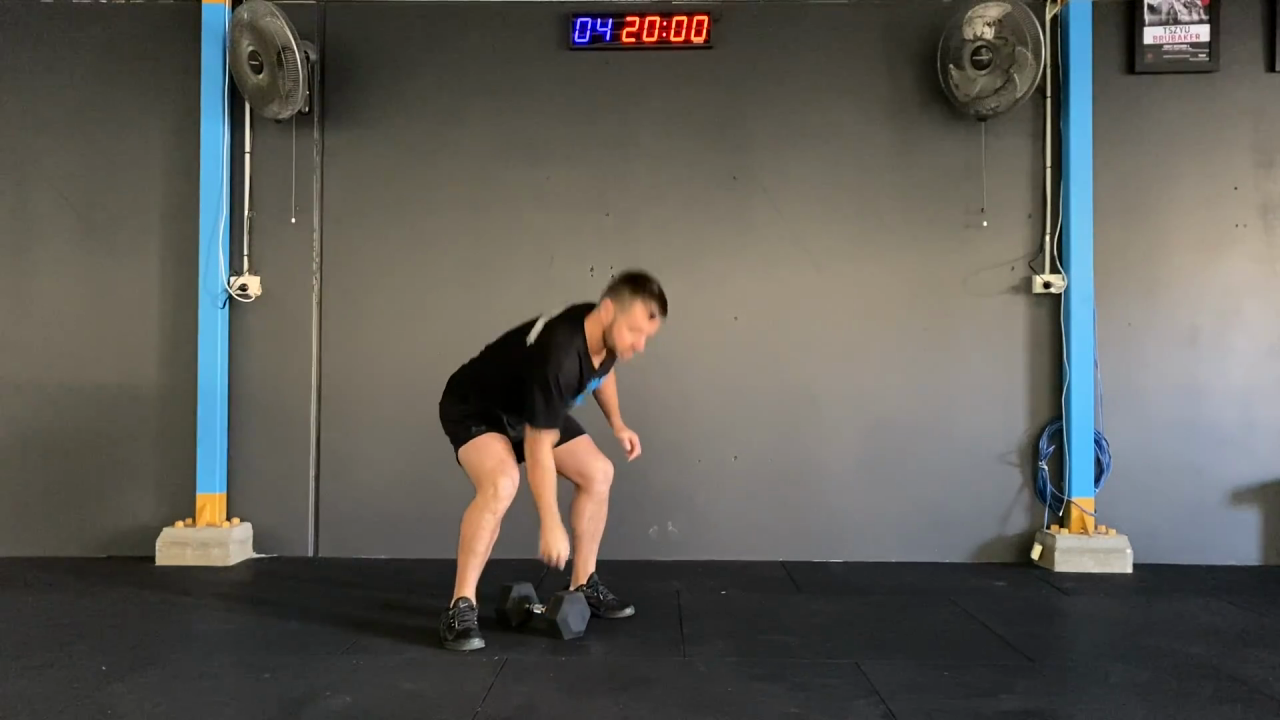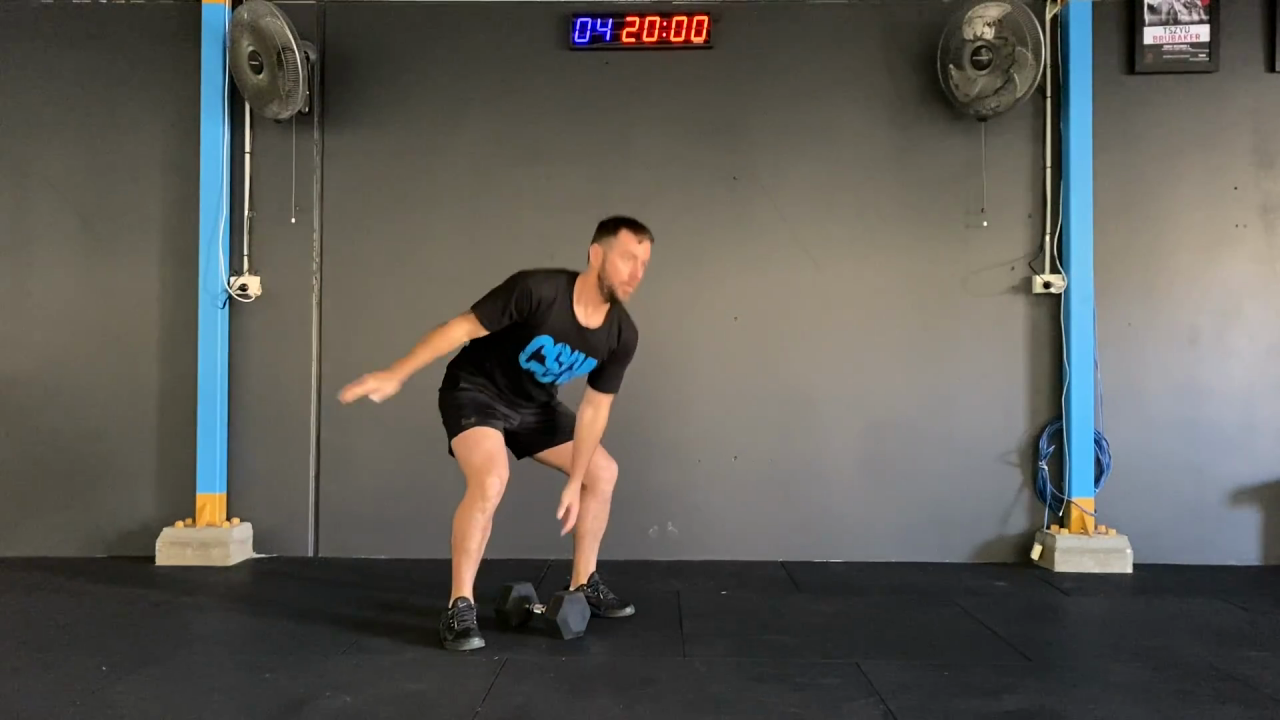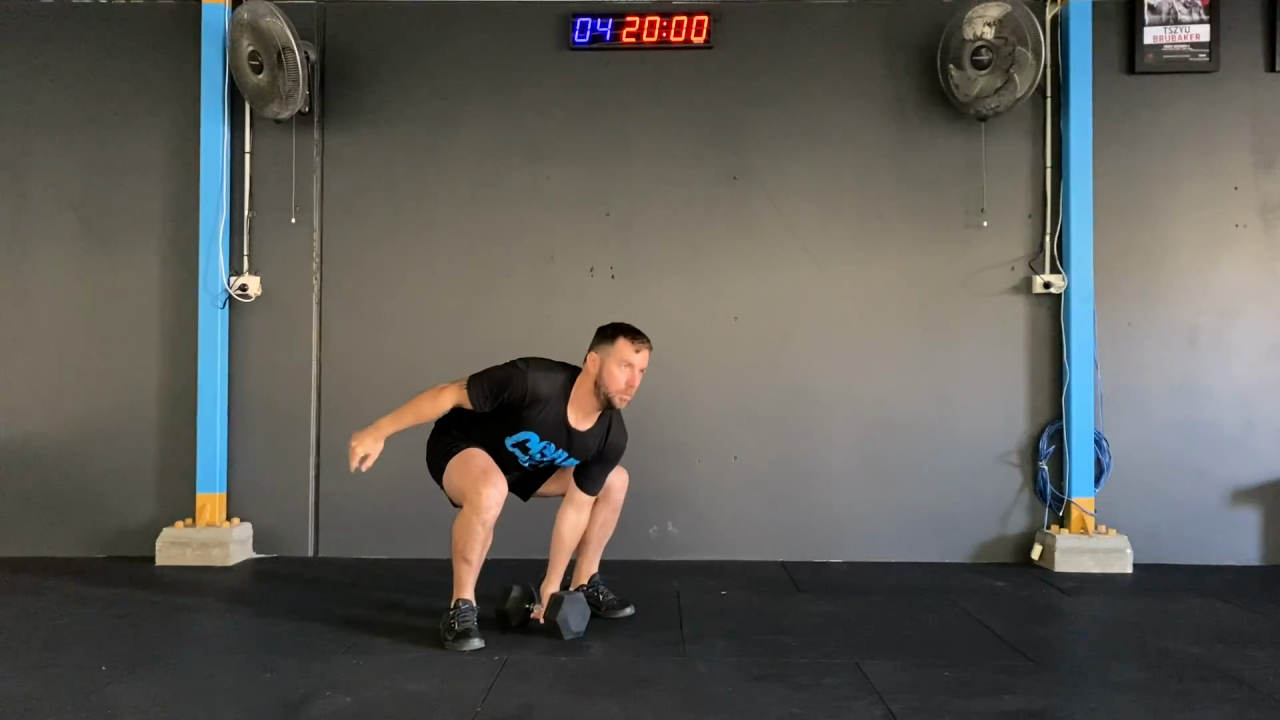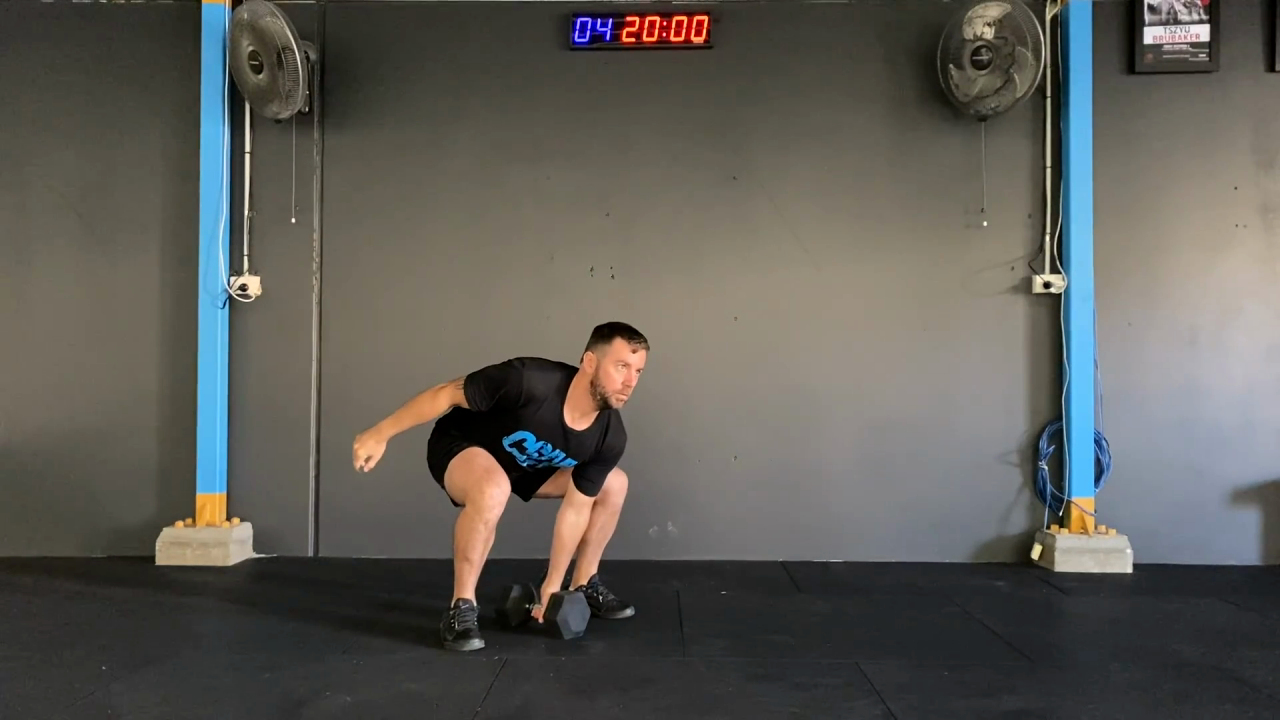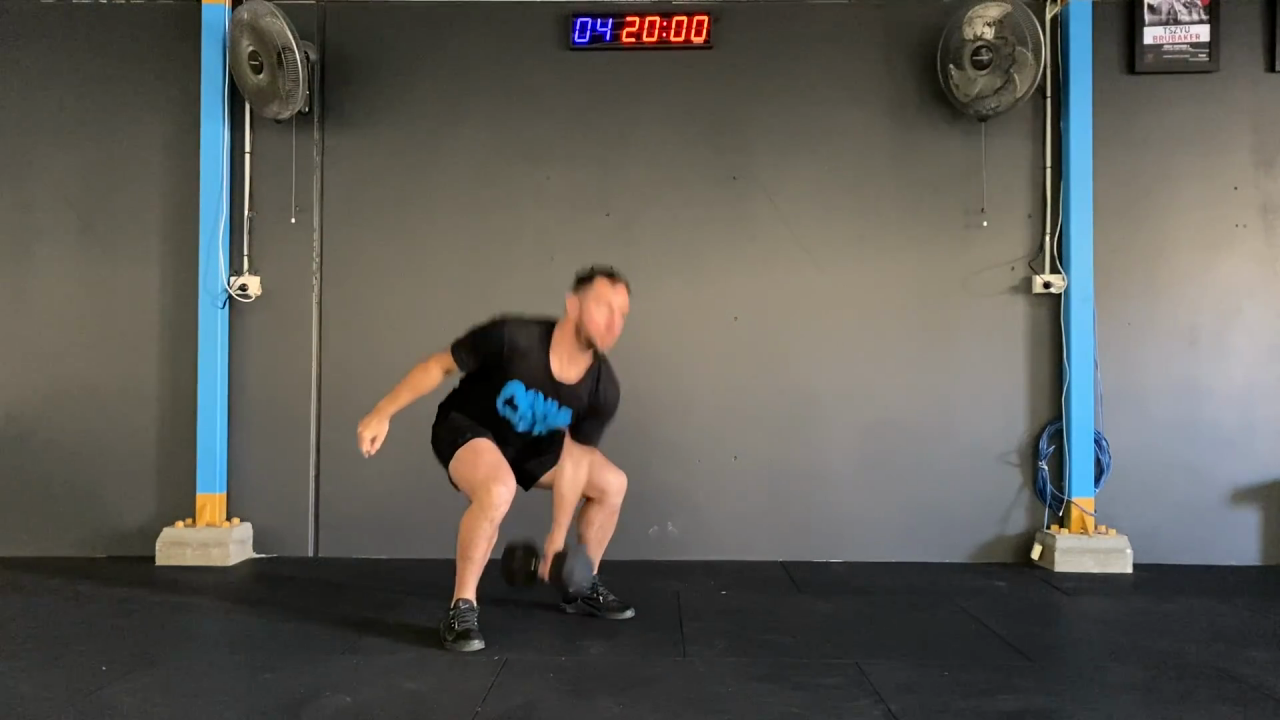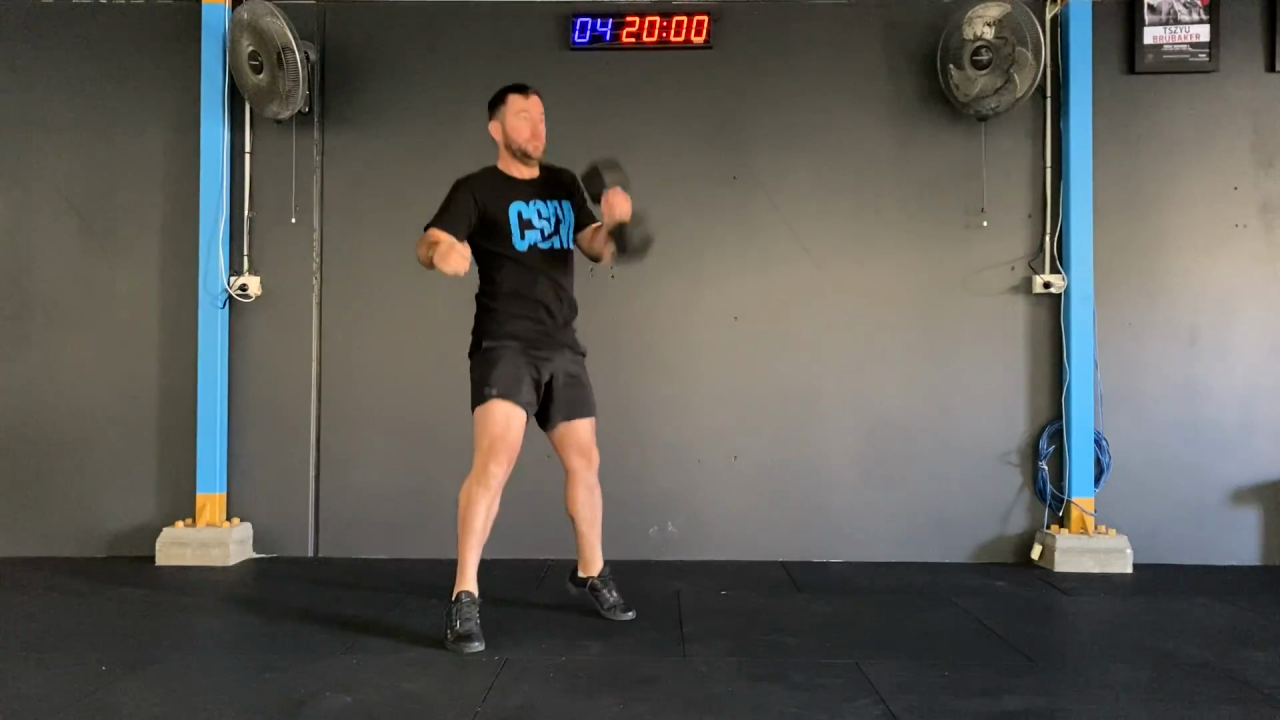
dt=0.5s
person 1, frame 1
left shoulder: (610, 335)
right shoulder: (560, 356)
right elbow: (539, 453)
left wrist: (618, 424)
right wrist: (552, 528)
left hip: (533, 411)
right hip: (473, 405)
left knee: (598, 474)
right knee: (502, 484)
left ankle: (583, 585)
right ankle: (461, 608)
person 1, frame 2
left shoulder: (622, 335)
right shoulder: (538, 291)
left elbow: (595, 407)
right elbow: (462, 327)
left wrist: (575, 481)
right wrist: (395, 374)
left hip: (533, 402)
right hip: (476, 389)
left knee: (603, 472)
right knee: (490, 481)
left ankle: (584, 583)
right ankle: (460, 605)
person 1, frame 3
left shoulder: (611, 437)
right shoulder: (533, 382)
left elbow: (577, 506)
right elbow: (449, 394)
left wrist: (552, 584)
right wrist: (379, 431)
left hip: (524, 463)
right hip: (461, 445)
left knee: (614, 483)
right knee: (489, 492)
left ankle: (584, 586)
right ankle: (461, 608)
person 1, frame 4
left shoulder: (609, 437)
right shoulder: (529, 381)
left elbow: (577, 506)
right elbow: (446, 394)
left wrist: (552, 586)
right wrist: (381, 433)
left hip: (524, 463)
right hip: (460, 446)
left knee: (614, 485)
right knee: (492, 490)
left ankle: (583, 585)
right ankle: (462, 608)
person 1, frame 5
left shoulder: (602, 388)
right shoulder: (511, 339)
left elbow: (575, 460)
right elbow: (439, 367)
left wrist: (557, 543)
right wrist: (382, 415)
left hip: (528, 443)
right hip: (466, 429)
left knee: (611, 484)
right knee: (499, 489)
left ankle: (585, 588)
right ankle: (461, 608)
person 1, frame 6
left shoulder: (564, 183)
right shoulder: (477, 189)
left elbow: (595, 247)
right elbow: (427, 245)
left wrist: (611, 221)
right wrist: (441, 251)
left hip: (562, 347)
right hip: (505, 346)
left knee: (584, 462)
right knee: (494, 464)
left ankle: (592, 573)
right ankle: (464, 598)
